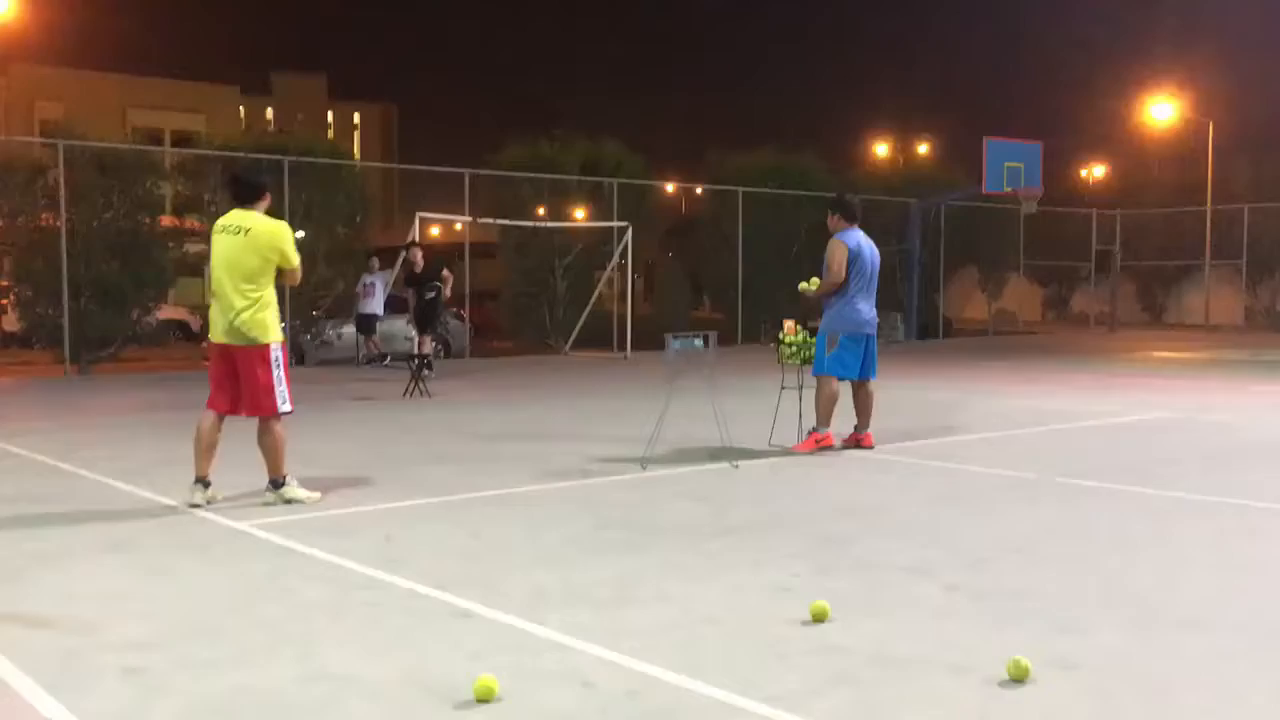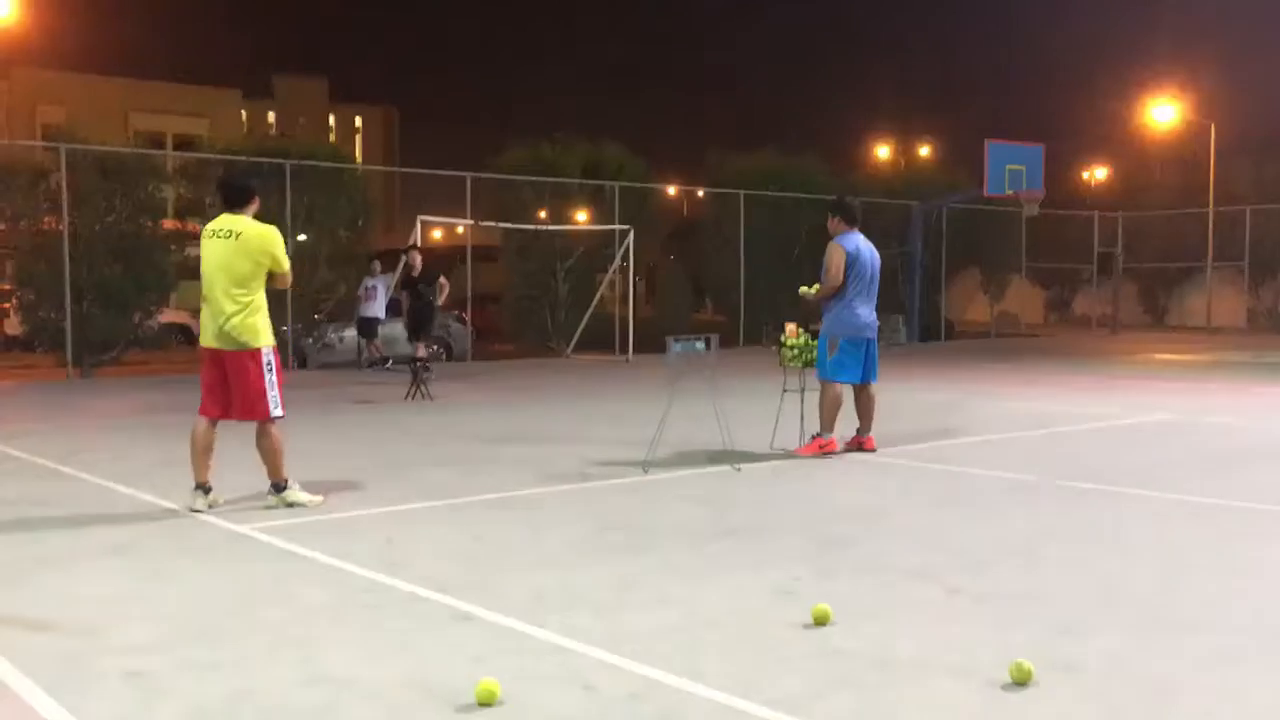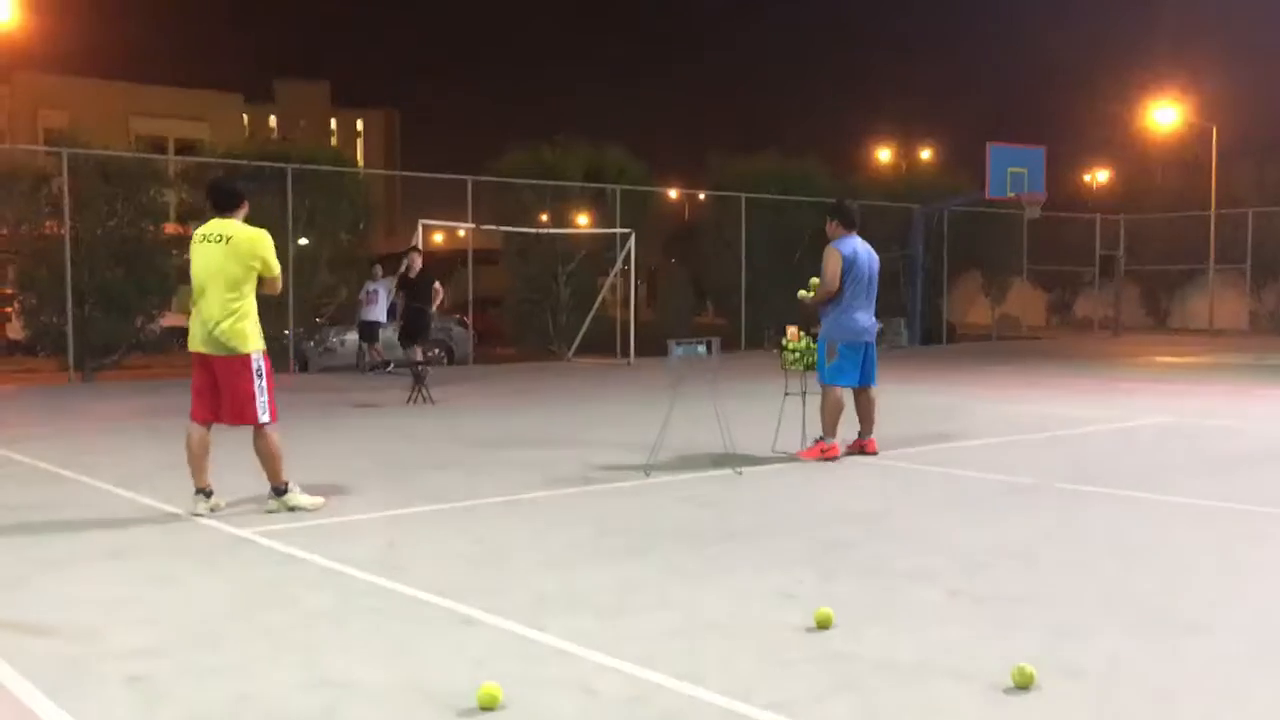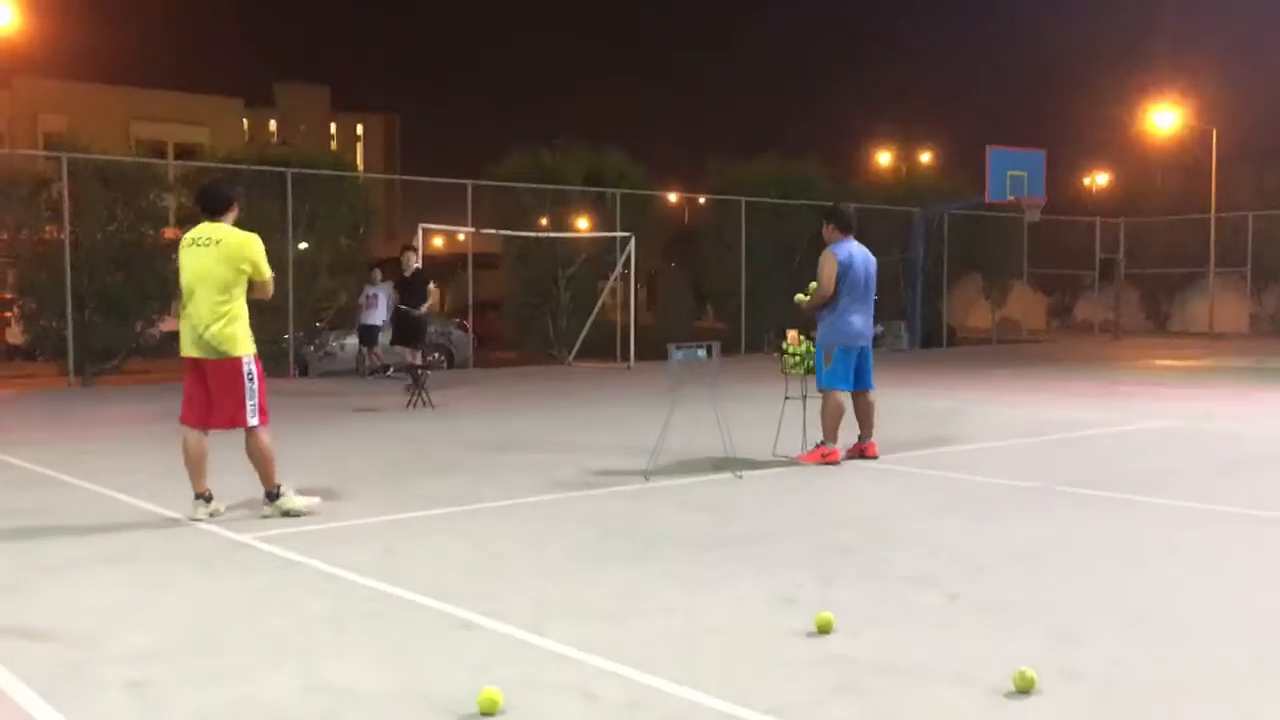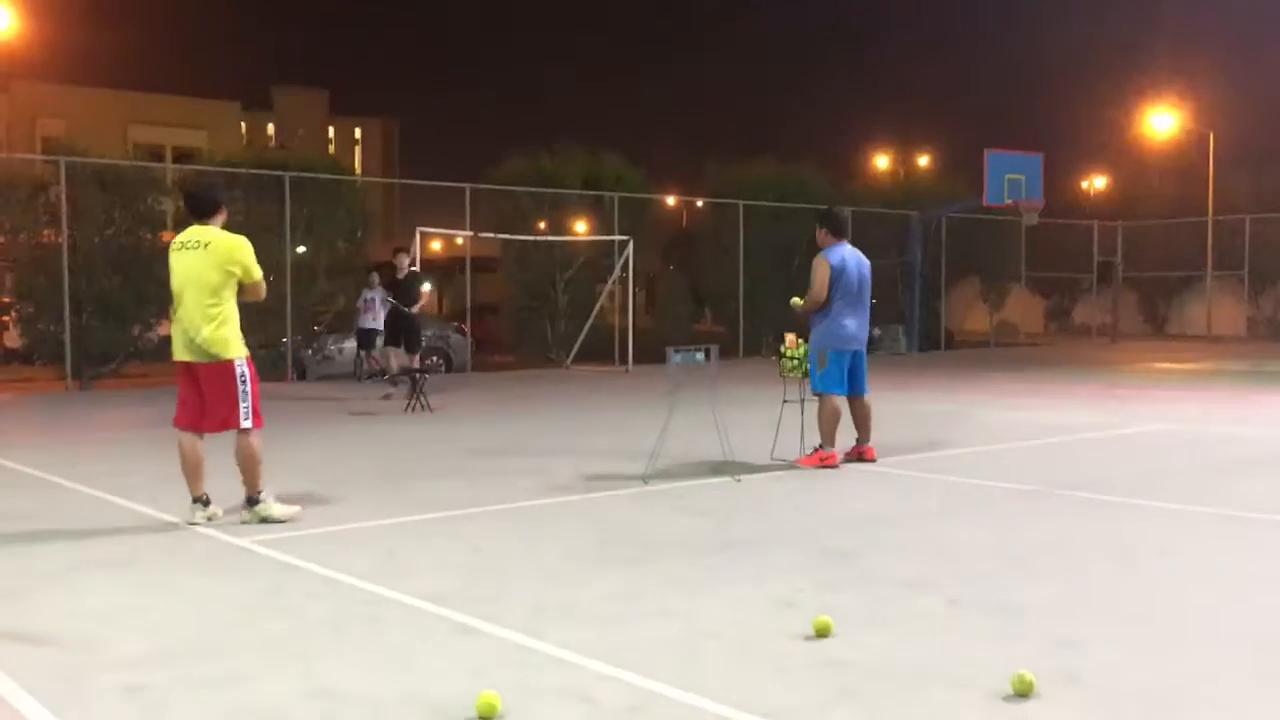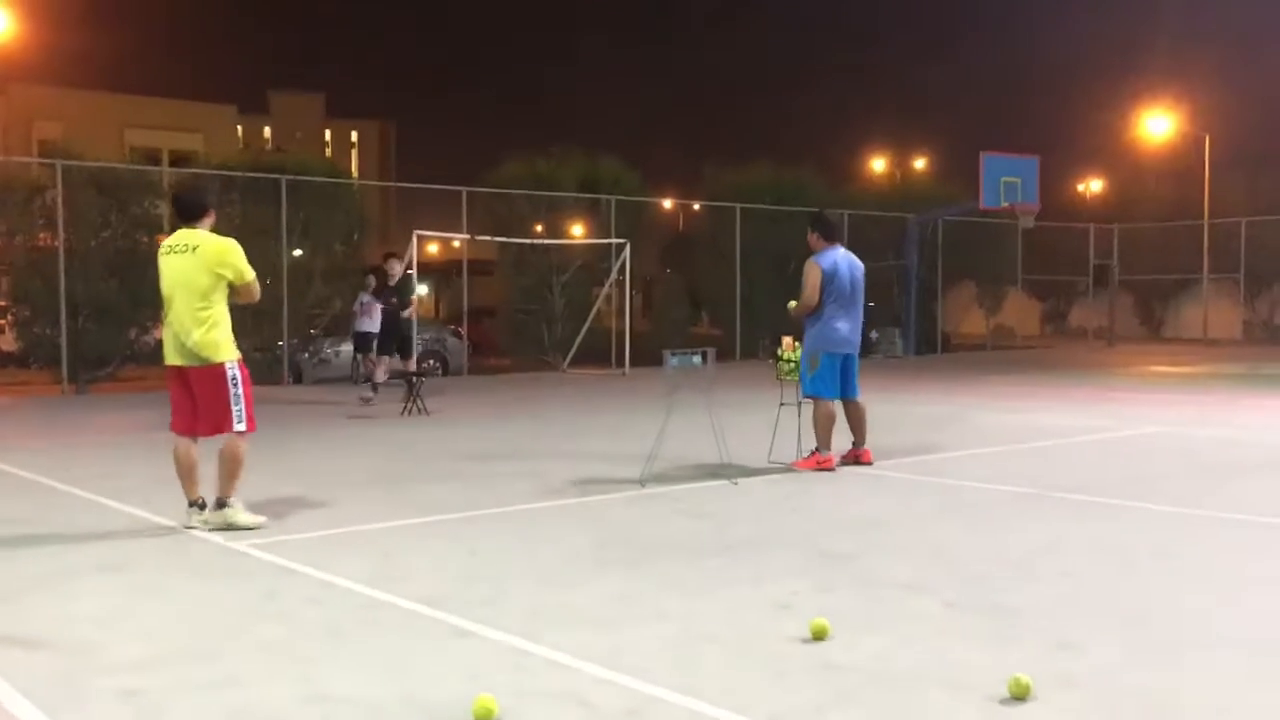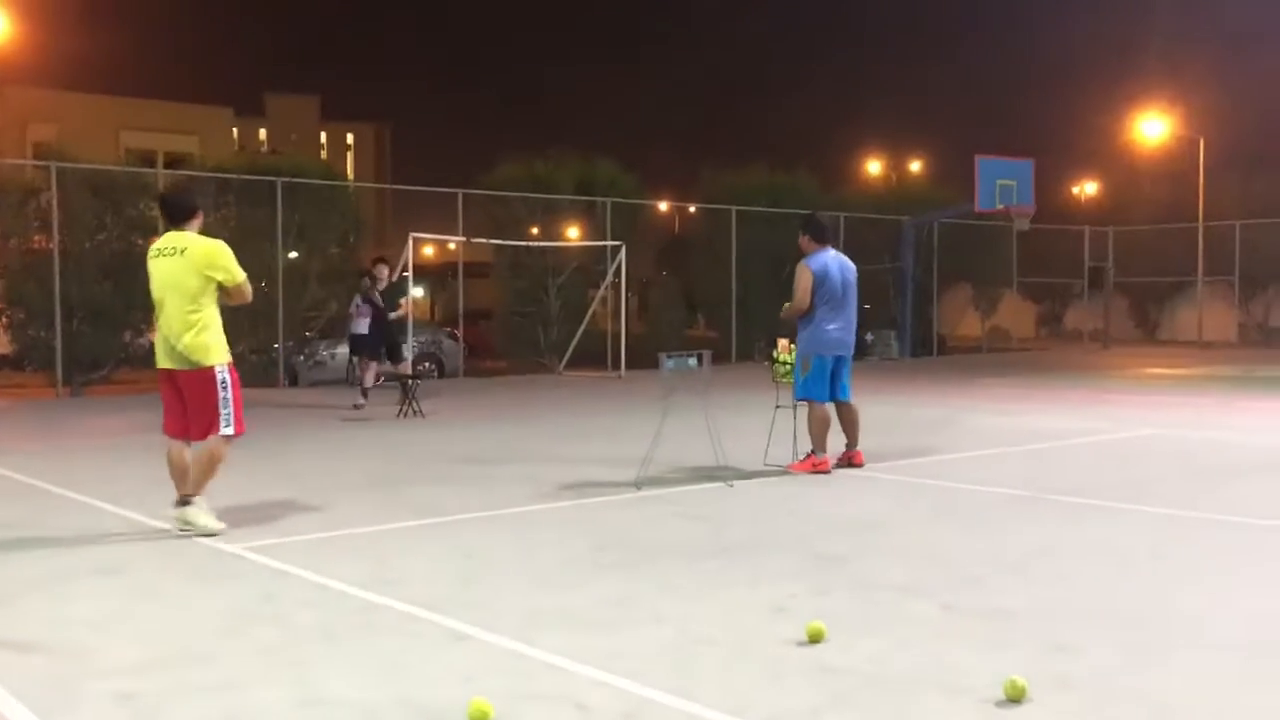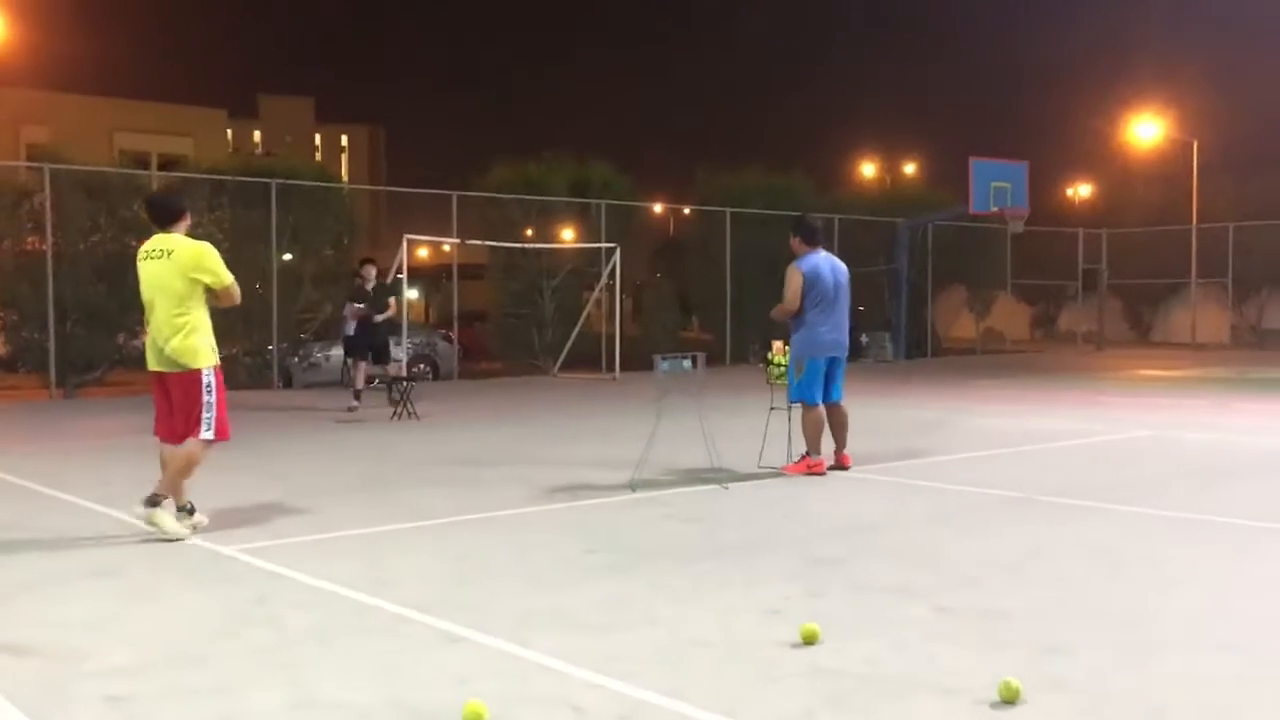
dt=0.1s
person 1, frame 1
left shoulder: (221, 227)
right shoulder: (275, 229)
right elbow: (294, 277)
left wrist: (260, 272)
left hip: (221, 330)
right hip: (258, 332)
left knee: (215, 410)
right knee: (272, 412)
left ankle: (200, 484)
right ankle: (279, 484)
person 1, frame 2
left shoulder: (209, 231)
right shoulder: (265, 234)
right elbow: (284, 281)
left wrist: (253, 277)
left hip: (212, 336)
right hip: (250, 336)
left knee: (207, 414)
right knee: (268, 416)
left ankle: (201, 489)
right ankle: (280, 487)
person 1, frame 3
left shoulder: (199, 237)
right shoulder: (255, 238)
right elbow: (275, 286)
left wrist: (241, 282)
left hip: (202, 340)
right hip: (239, 341)
left knee: (200, 420)
right knee: (262, 420)
left ankle: (202, 494)
right ankle: (281, 491)
person 1, frame 4
left shoulder: (187, 242)
right shoulder: (245, 241)
right elbow: (265, 290)
left wrist: (232, 285)
left hip: (193, 345)
right hip: (231, 345)
left knee: (194, 424)
right knee: (254, 423)
left ankle: (201, 499)
right ankle: (275, 495)
person 1, frame 5
left shoulder: (177, 244)
right shoulder: (234, 244)
right elbow: (259, 292)
left wrist: (225, 288)
left hip: (185, 348)
right hip: (222, 347)
left knee: (190, 428)
right knee: (246, 425)
left ankle: (199, 502)
right ankle: (257, 500)
person 1, frame 6
left shoulder: (166, 248)
right shoulder: (223, 247)
right elbow: (252, 294)
left wrist: (213, 290)
left hip: (176, 352)
right hip: (215, 351)
left knee: (185, 432)
right knee: (237, 428)
left ankle: (195, 506)
right ankle: (225, 504)
person 1, frame 7
left shoulder: (155, 251)
right shoulder: (212, 249)
right elbow: (244, 295)
left wrist: (208, 292)
left hip: (168, 354)
right hip: (205, 354)
left knee: (179, 435)
right knee: (222, 431)
left ankle: (186, 504)
right ankle: (189, 501)
person 1, frame 8
left shoulder: (144, 253)
right shoulder: (198, 251)
right elbow: (233, 297)
left wrist: (197, 294)
left hip: (158, 357)
right hip: (193, 356)
left knee: (170, 437)
right knee: (202, 436)
left ankle: (183, 510)
right ankle: (158, 502)
person 2, frame 1
left shoulder: (839, 241)
right shoulder: (870, 245)
left elbow: (836, 277)
left wrist: (816, 293)
right wrist: (824, 290)
left hip: (841, 320)
right hip: (866, 320)
left knee: (827, 375)
right knee: (862, 379)
left ankle: (822, 433)
right ankle: (862, 434)
person 2, frame 2
left shoulder: (838, 245)
right shoulder: (870, 247)
left elbow: (834, 281)
left wrist: (815, 296)
right wrist: (823, 293)
left hip: (841, 324)
right hip: (866, 323)
left knee: (831, 380)
right knee: (863, 382)
left ankle: (826, 439)
right ankle: (864, 437)
person 2, frame 3
left shoulder: (836, 249)
right shoulder: (870, 251)
left elbow: (830, 286)
left wrist: (812, 299)
left hip: (840, 327)
right hip: (866, 326)
left knee: (832, 385)
right knee: (863, 385)
left ankle: (828, 444)
right ankle: (866, 440)
person 2, frame 4
left shoulder: (832, 254)
right shoulder: (867, 255)
left elbow: (826, 291)
left wrist: (808, 304)
left hip: (836, 332)
right hip: (862, 330)
left knee: (832, 389)
right knee: (861, 389)
left ankle: (829, 448)
right ankle: (866, 443)
person 2, frame 5
left shoulder: (825, 259)
right shoulder: (862, 259)
left elbow: (818, 296)
left wrist: (801, 308)
left hip: (830, 336)
right hip: (857, 335)
left knee: (828, 393)
right knee: (857, 393)
left ankle: (827, 452)
right ankle: (864, 446)
person 2, frame 6
left shoulder: (817, 262)
right shoulder: (855, 261)
left elbow: (810, 300)
left wrist: (794, 312)
left hip: (823, 339)
right hip: (850, 338)
left knee: (822, 397)
right knee: (850, 396)
left ankle: (823, 455)
right ankle: (860, 450)
person 2, frame 7
left shoulder: (808, 266)
right shoulder: (848, 263)
left elbow: (800, 304)
left wrist: (785, 313)
left hip: (816, 342)
right hip: (844, 340)
left knee: (816, 399)
right knee: (842, 399)
left ankle: (819, 457)
right ankle: (853, 452)
person 2, frame 8
left shoulder: (799, 268)
right shoulder: (839, 265)
left elbow: (790, 306)
left wrist: (774, 314)
left hip: (810, 344)
right hip: (837, 342)
left knee: (810, 402)
right knee: (833, 400)
left ankle: (814, 459)
right ankle: (841, 454)
